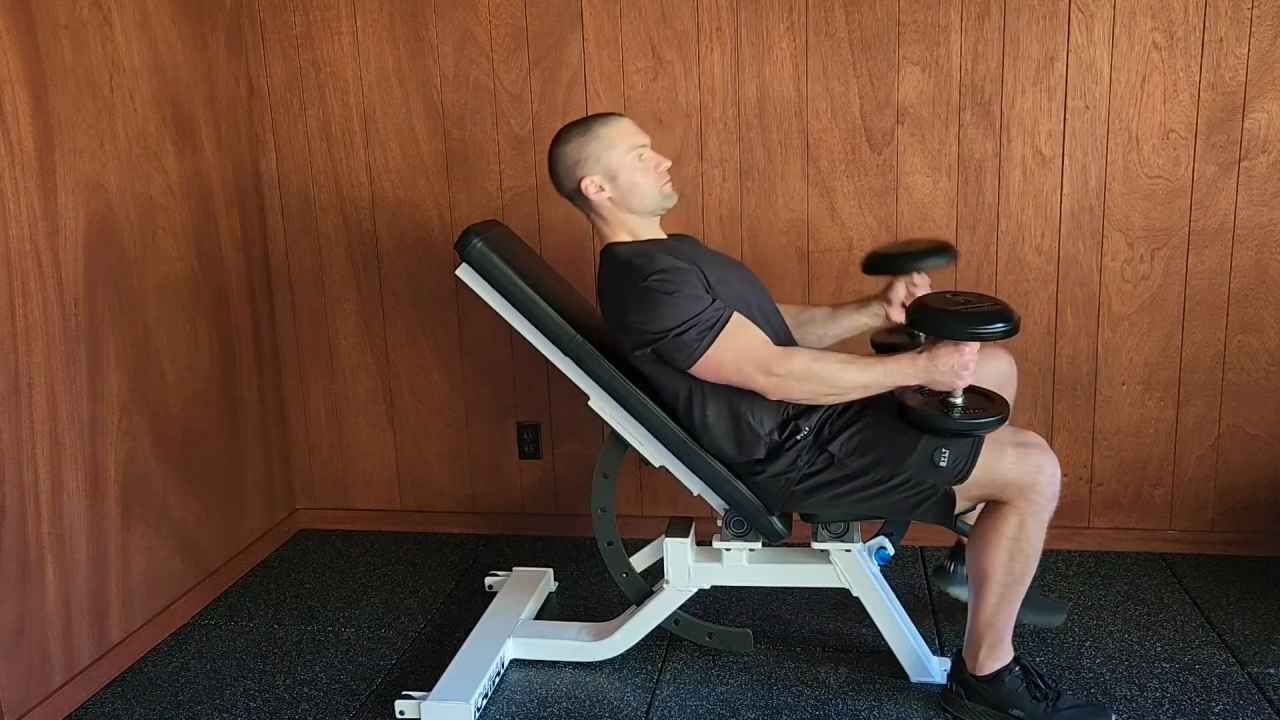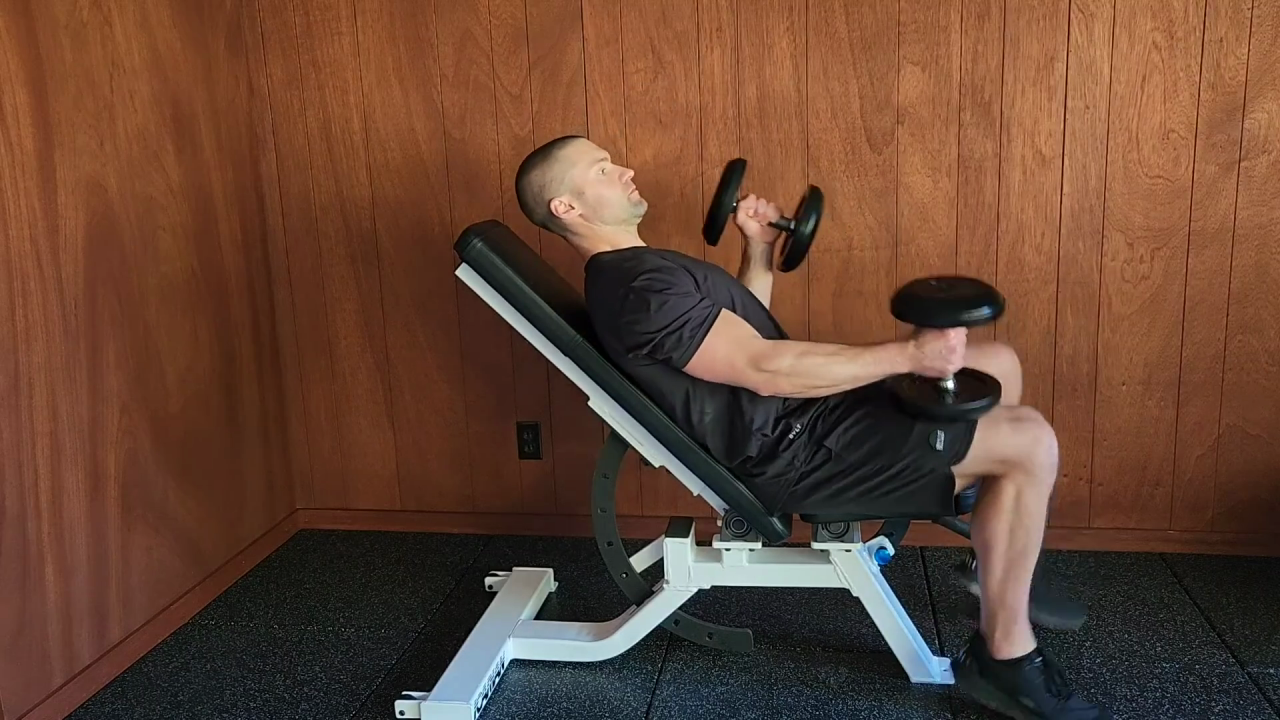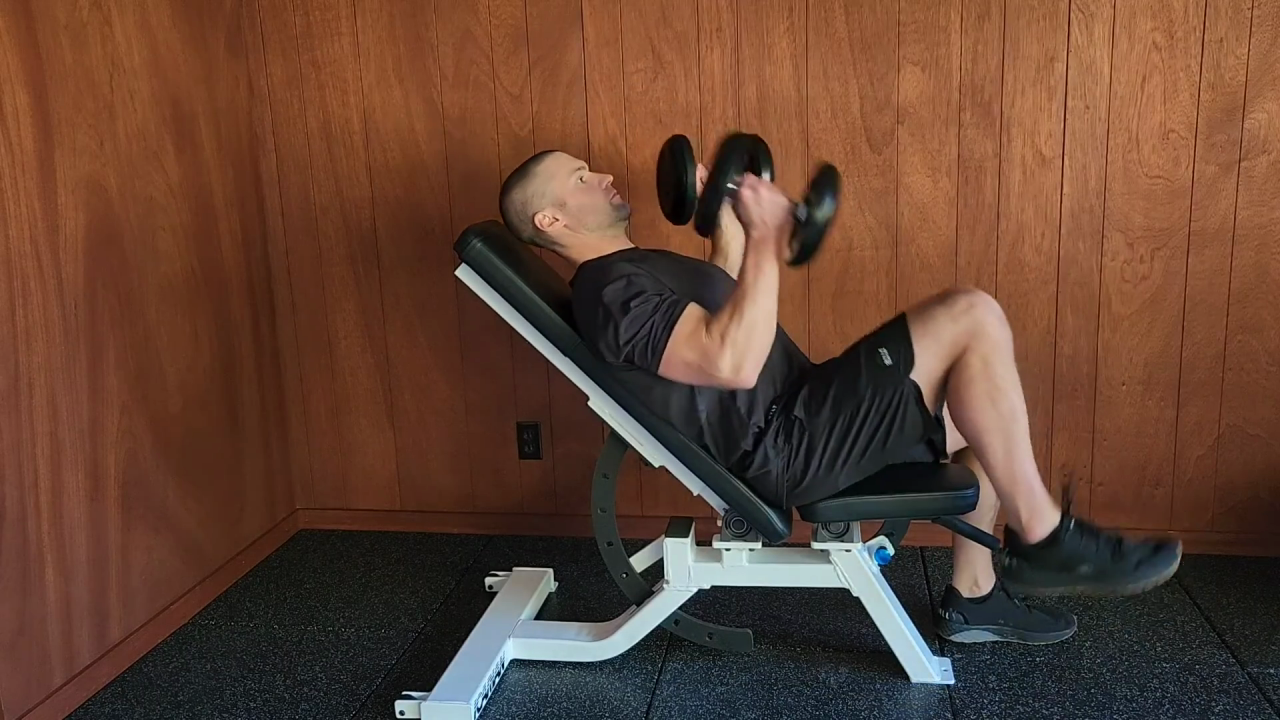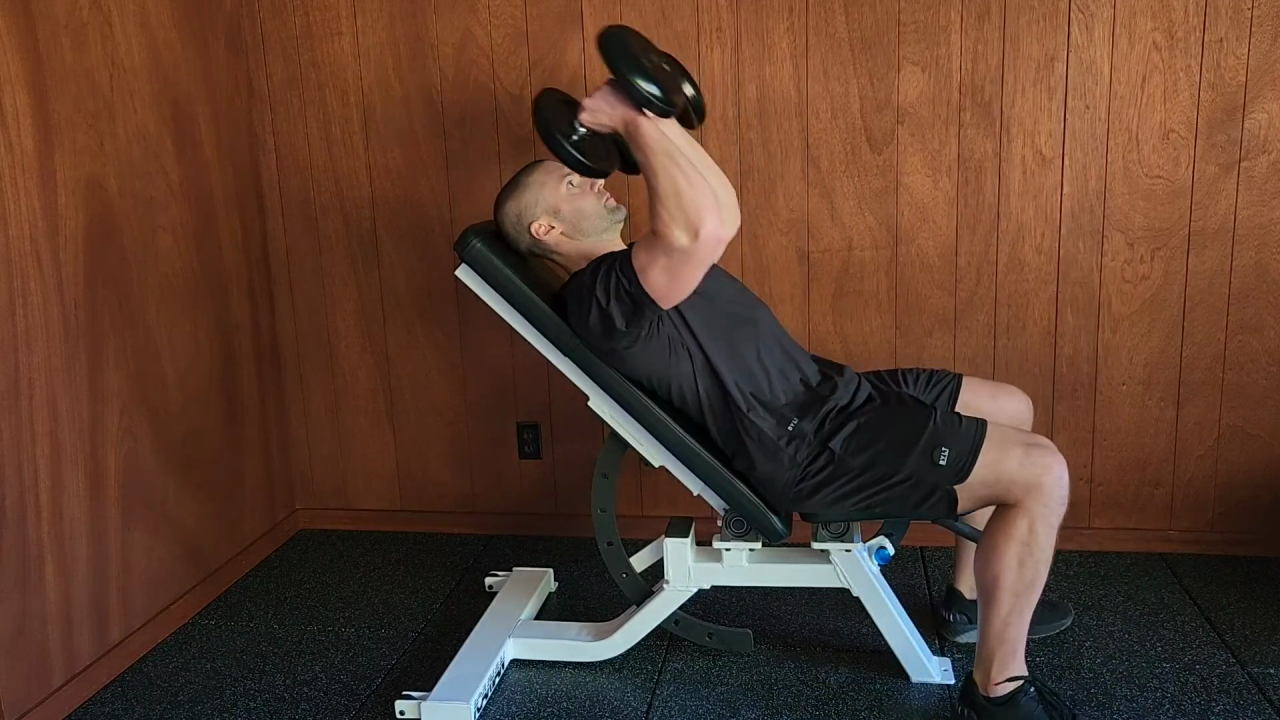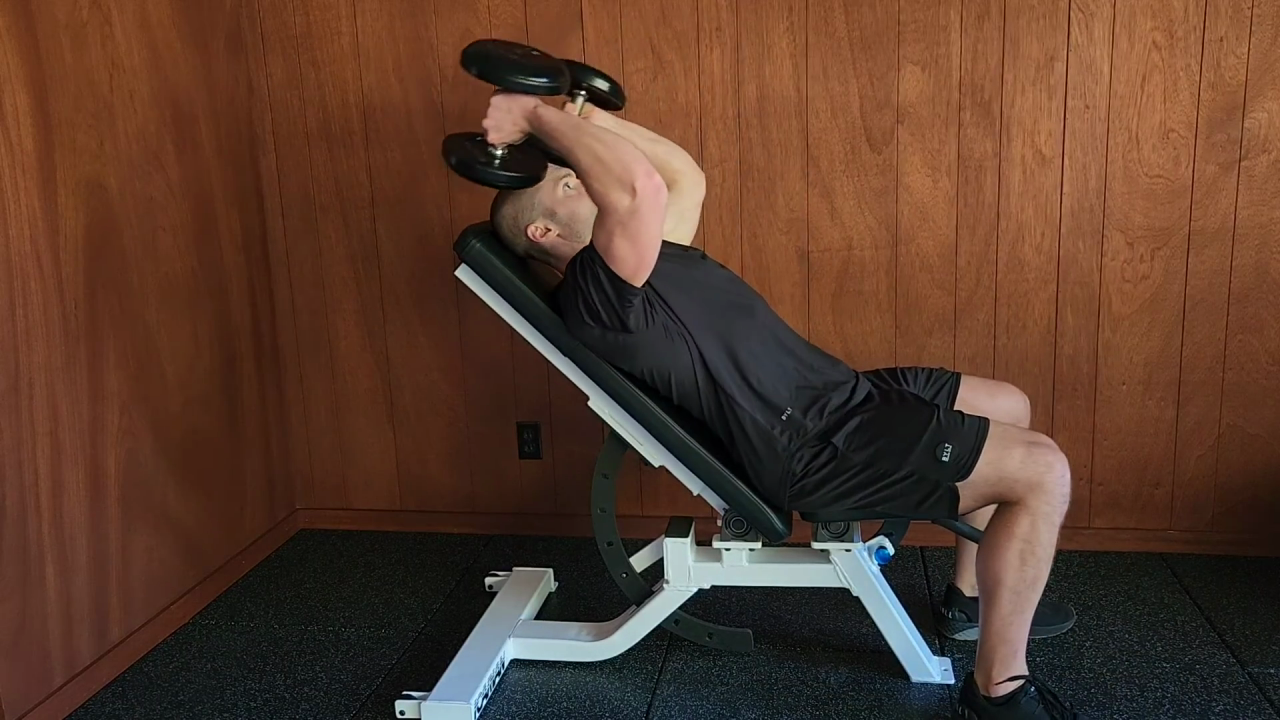
dt=0.4s
person 1, frame 1
left shoulder: (666, 255)
right shoulder: (646, 286)
left elbow: (775, 329)
right elbow: (774, 373)
left wrist: (875, 312)
right wrist: (918, 366)
left hip: (806, 410)
right hip: (795, 452)
left knee: (995, 367)
right knee: (1034, 468)
left ankle: (976, 566)
person 1, frame 2
left shoulder: (636, 268)
right shoulder: (633, 287)
right elbow: (767, 368)
left wrist: (757, 251)
right wrist: (912, 356)
left hip: (792, 410)
right hip: (790, 450)
left knee: (998, 368)
right knee: (1031, 446)
left ankle: (999, 586)
right ankle: (1004, 658)
person 1, frame 3
left shoulder: (633, 270)
right shoulder: (613, 297)
left elbow: (723, 315)
right elbow: (736, 364)
left wrist: (726, 218)
right wrist: (766, 238)
left hip: (798, 414)
right hip: (787, 445)
left knee: (986, 420)
right knee: (972, 315)
left ankle: (971, 600)
right ankle: (1042, 541)
person 1, frame 4
left shoulder: (630, 267)
right shoulder: (604, 295)
left elbow: (722, 212)
right elbow: (699, 224)
left wrist: (655, 121)
right wrist: (627, 119)
left hip: (825, 395)
right hip: (811, 447)
left knee: (1012, 409)
right knee: (1041, 472)
left ankle: (972, 599)
person 1, frame 5
left shoulder: (636, 255)
right shoulder: (597, 290)
left elbow: (684, 178)
right elbow: (639, 187)
left wrist: (585, 119)
right wrist: (537, 114)
left hip: (833, 396)
right hip: (813, 445)
left knee: (1010, 406)
right knee: (1042, 471)
left ankle: (970, 596)
